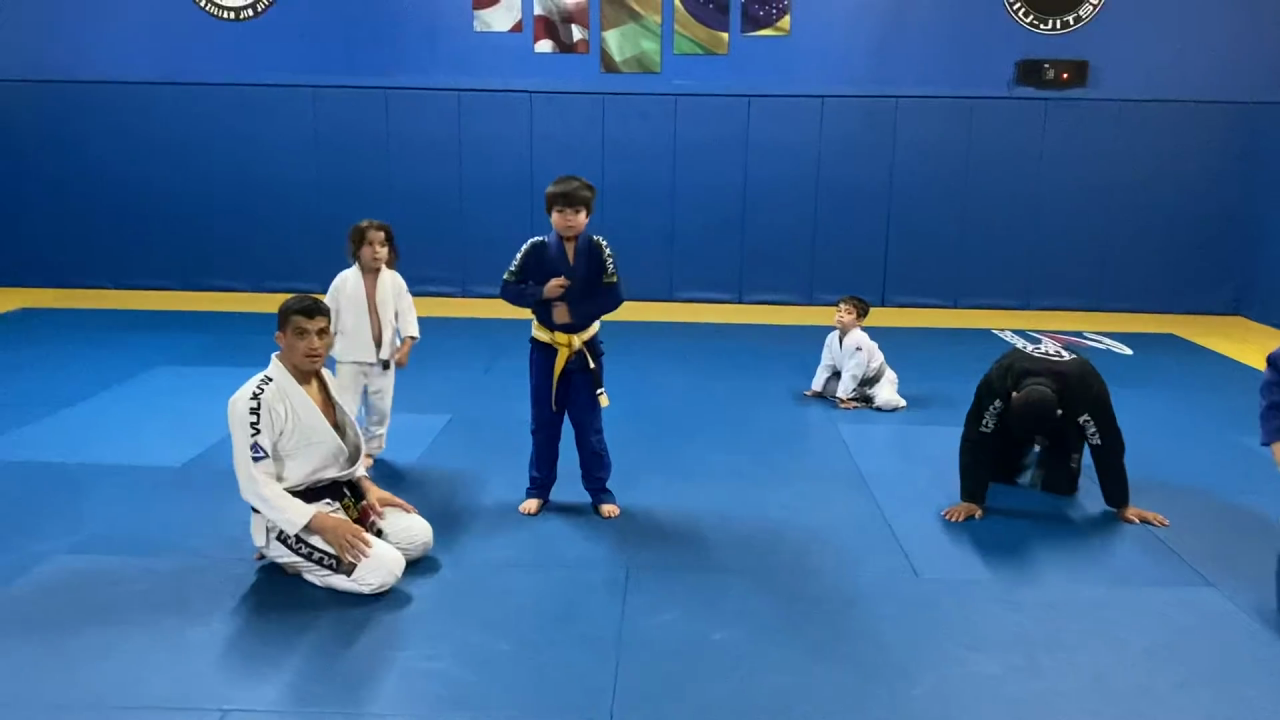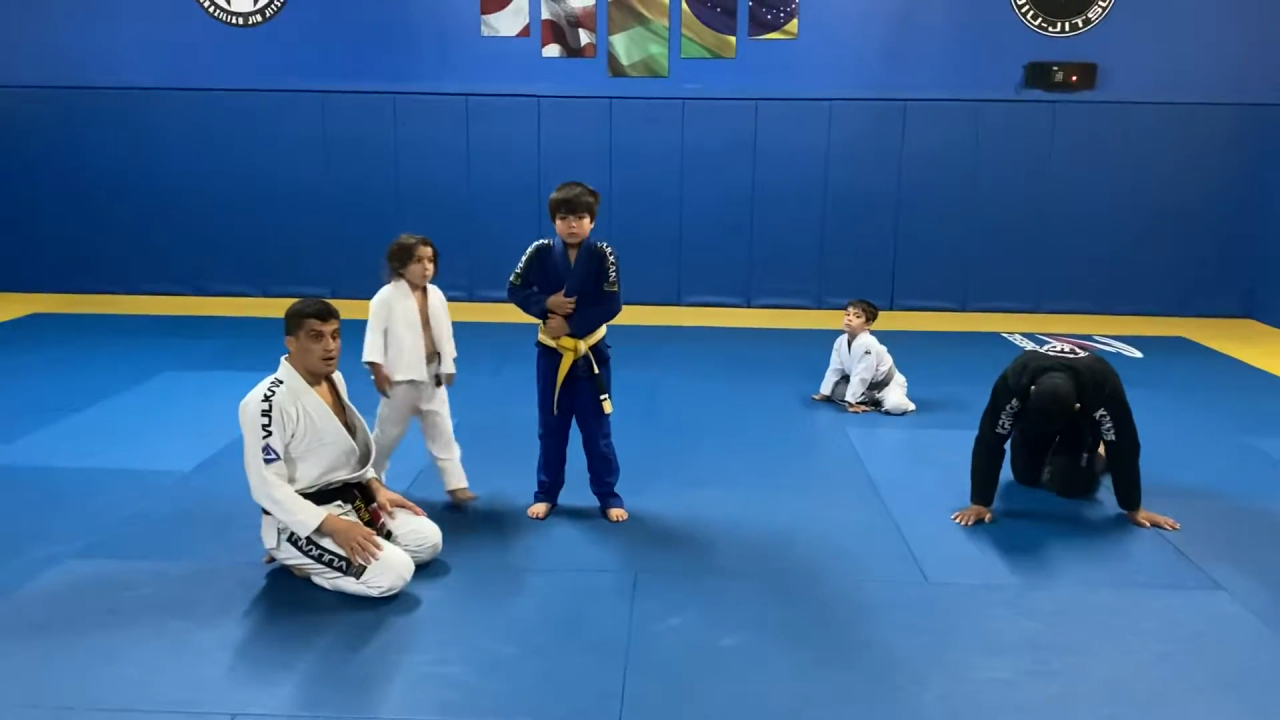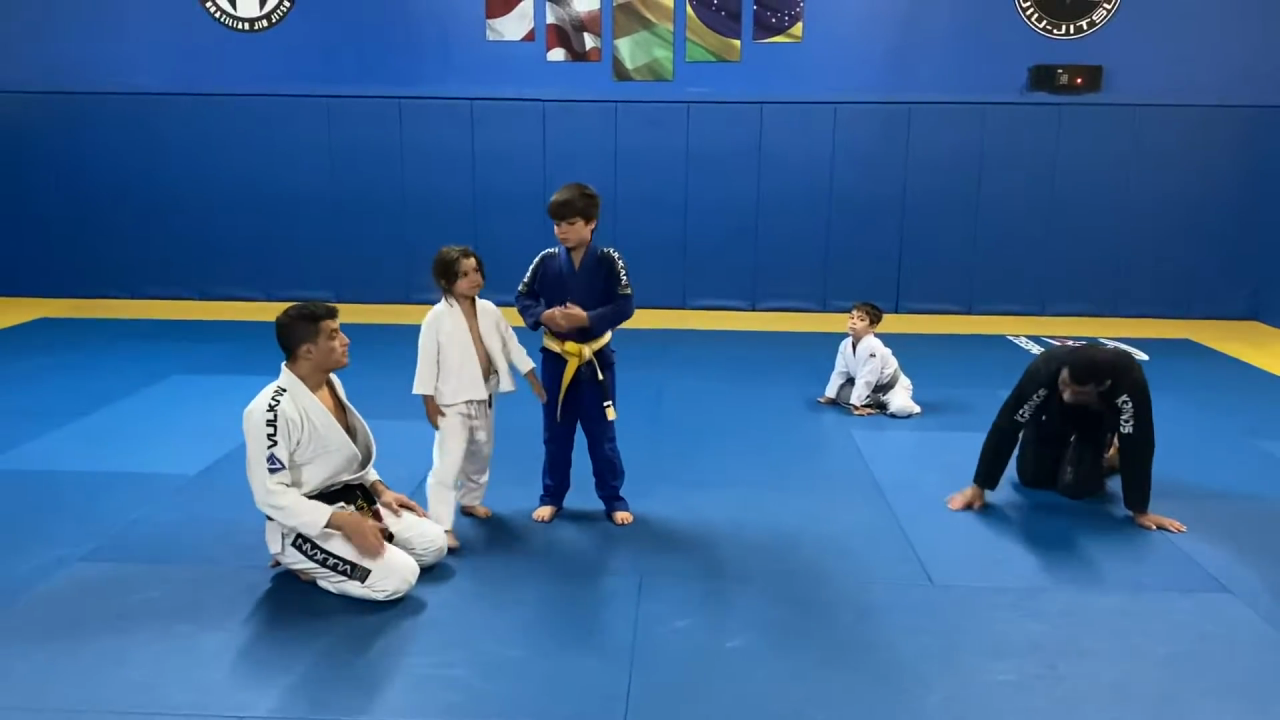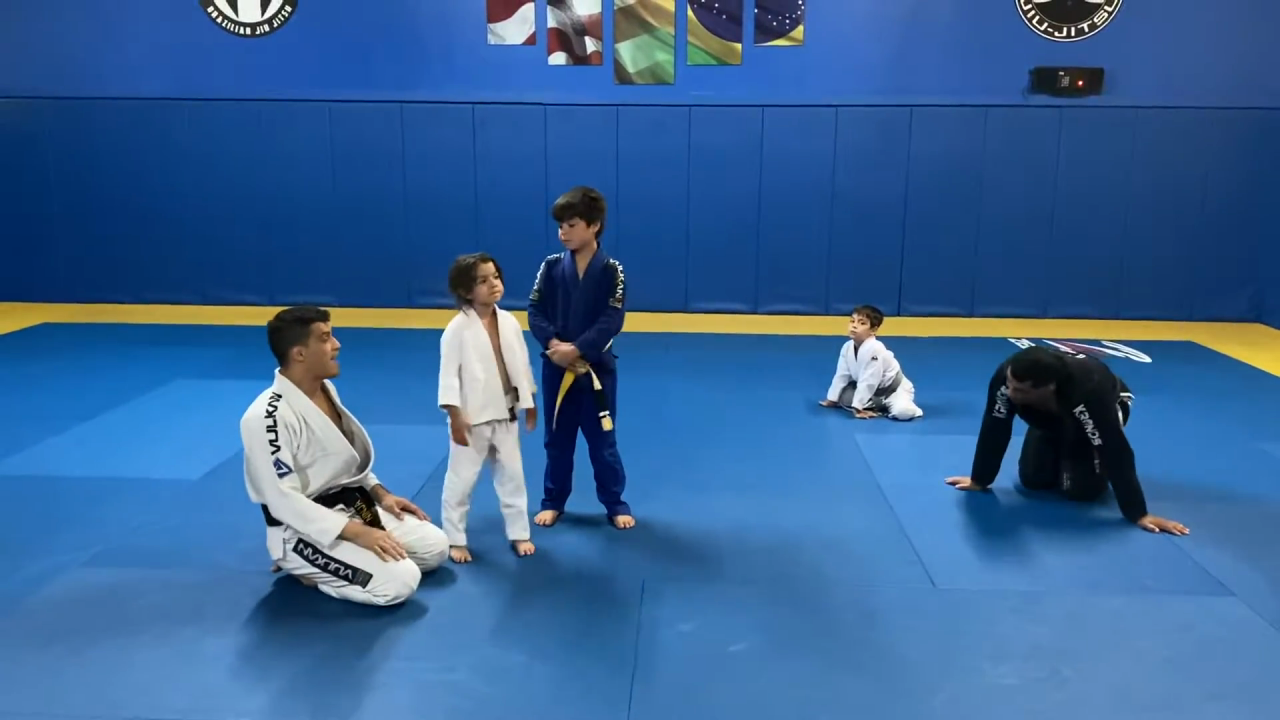
dt=0.5s
person 1, frame 1
left shoulder: (599, 249)
right shoulder: (535, 249)
left elbow: (613, 297)
right elbow: (508, 289)
left wrist: (574, 314)
right wrist: (541, 293)
left hip: (585, 349)
right hip: (546, 348)
left knee: (589, 424)
right knee: (544, 423)
left ankle: (600, 491)
right ankle: (537, 489)
person 1, frame 2
left shoulder: (603, 255)
right shoulder: (540, 252)
left elbow: (611, 305)
right elbow: (515, 290)
left wrist: (570, 325)
right wrist: (546, 304)
left hip: (591, 352)
right hip: (552, 353)
left knee: (596, 428)
right knee: (551, 427)
left ankle: (608, 495)
right ankle: (546, 493)
person 1, frame 3
left shoulder: (608, 260)
right shoulder: (546, 260)
left elbow: (625, 307)
right elbow: (523, 298)
left wrist: (588, 318)
right wrist: (541, 316)
left hip: (596, 359)
right hip: (556, 359)
left knee: (601, 434)
right knee: (556, 433)
left ankle: (613, 498)
right ankle: (552, 497)
person 1, frame 4
left shoulder: (611, 270)
right shoulder: (551, 266)
left elbow: (611, 322)
right elbow: (535, 312)
left wrist: (575, 350)
right wrist: (555, 345)
left hip: (596, 366)
right hip: (557, 367)
left knee: (602, 439)
right knee: (557, 438)
left ankle: (615, 503)
right ankle: (553, 501)
person 2, frame 1
left shoulder: (323, 377)
right shoulder: (256, 400)
right elbow: (256, 485)
left wrist: (367, 485)
right wrist: (323, 524)
right hip: (290, 519)
left knee: (419, 537)
right knee: (384, 570)
left ankle: (309, 552)
right ankle: (287, 554)
person 2, frame 2
left shoulder: (333, 380)
right shoulder: (267, 402)
right elbow: (268, 487)
left wrist: (376, 487)
right wrist: (334, 526)
right hip: (300, 521)
left knee: (428, 540)
right knee: (393, 573)
left ankle: (312, 556)
right ankle: (296, 557)
person 2, frame 3
left shoulder: (331, 383)
right shoulder: (271, 410)
right elbow: (271, 495)
left wrist: (379, 490)
right wrist: (344, 523)
left hip: (352, 502)
right hip: (304, 526)
left knee: (433, 542)
right knee: (398, 577)
right ankle: (300, 562)
person 2, frame 4
left shoulder: (324, 388)
right shoulder: (268, 417)
right elbow: (285, 502)
left wrist: (380, 494)
right wrist: (357, 534)
left hip: (352, 505)
right hip: (303, 530)
left knee: (434, 547)
right knee: (399, 581)
left ankle: (333, 562)
right ankle: (304, 568)
person 3, frame 1
left shoulder: (395, 281)
right shoulder: (344, 281)
left elbow: (406, 315)
right elbow: (330, 317)
left wrist: (406, 344)
left hip: (384, 357)
right hip: (352, 356)
left knee: (380, 410)
right knee: (345, 409)
left ankle: (370, 449)
person 3, frame 2
left shoulder: (436, 295)
right shoulder: (387, 296)
right elbow: (375, 334)
left wrist: (448, 367)
right wrist: (377, 369)
left hip: (433, 378)
right hip: (401, 379)
left knee: (443, 434)
right knee: (388, 434)
left ankle: (456, 486)
person 3, frame 3
left shoulder: (489, 310)
right shoulder: (437, 317)
left elbow: (511, 344)
right elbow: (427, 360)
left wrist: (533, 379)
right wrist: (429, 402)
left hip: (483, 398)
right hip: (452, 401)
left knee: (480, 455)
right knee: (448, 463)
left ankle: (470, 500)
right ankle: (440, 526)
person 3, frame 4
left shoulder: (509, 321)
right shoulder: (458, 328)
left elbow: (522, 365)
right elbow: (449, 374)
left wrist: (530, 404)
right wrist: (455, 416)
left hip: (506, 416)
right hip: (473, 418)
left knee: (512, 476)
right knee: (461, 478)
left ankle: (519, 533)
right ankle: (455, 539)
person 4, frame 1
left shoulder: (1088, 393)
right shoulder: (996, 383)
left elbow: (1108, 448)
right elbow: (975, 439)
left wrist: (1122, 506)
right wrist: (970, 500)
left knee: (1060, 485)
right knee: (999, 474)
right ankle: (1025, 446)
person 4, frame 2
left shoulder: (1104, 388)
right shoulder: (1014, 382)
left elbow: (1124, 446)
right elbow: (990, 441)
left wrist: (1133, 509)
right wrist: (980, 503)
left hip: (1082, 421)
right hip: (1031, 412)
left knee: (1068, 485)
right knee: (1026, 477)
left ankle: (1099, 455)
person 4, frame 3
left shoulder: (1129, 380)
right shoulder: (1045, 370)
left elbow: (1138, 445)
right elbow: (1007, 425)
left wrist: (1140, 511)
right wrist: (979, 486)
left hip: (1098, 421)
right hip: (1053, 417)
left knee: (1075, 486)
right knee: (1032, 477)
left ankle: (1109, 456)
right ankle: (1067, 450)
person 4, frame 4
left shoulder: (1090, 390)
right shoulder: (1007, 375)
left elbow: (1116, 451)
right elbow: (994, 430)
left wrist: (1138, 514)
right wrist: (979, 480)
left hip: (1103, 410)
right hip: (1049, 419)
left knee: (1080, 489)
right knee: (1033, 480)
right ankle: (1065, 455)
